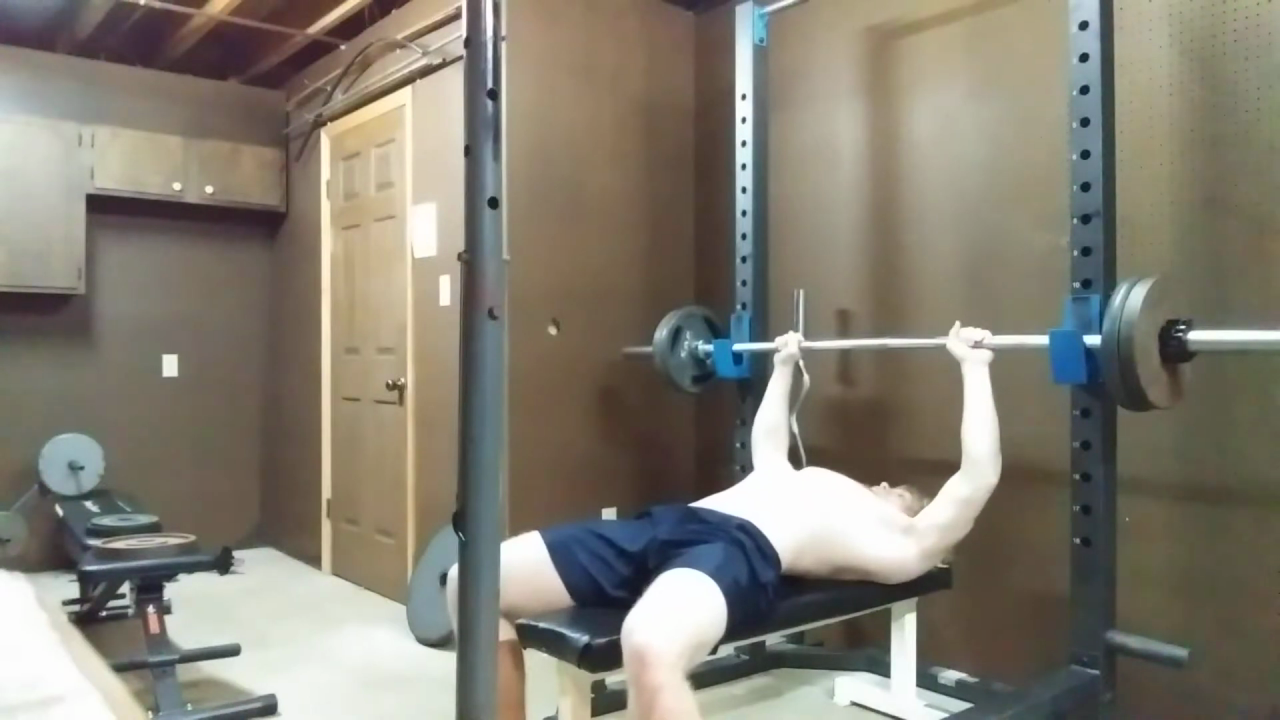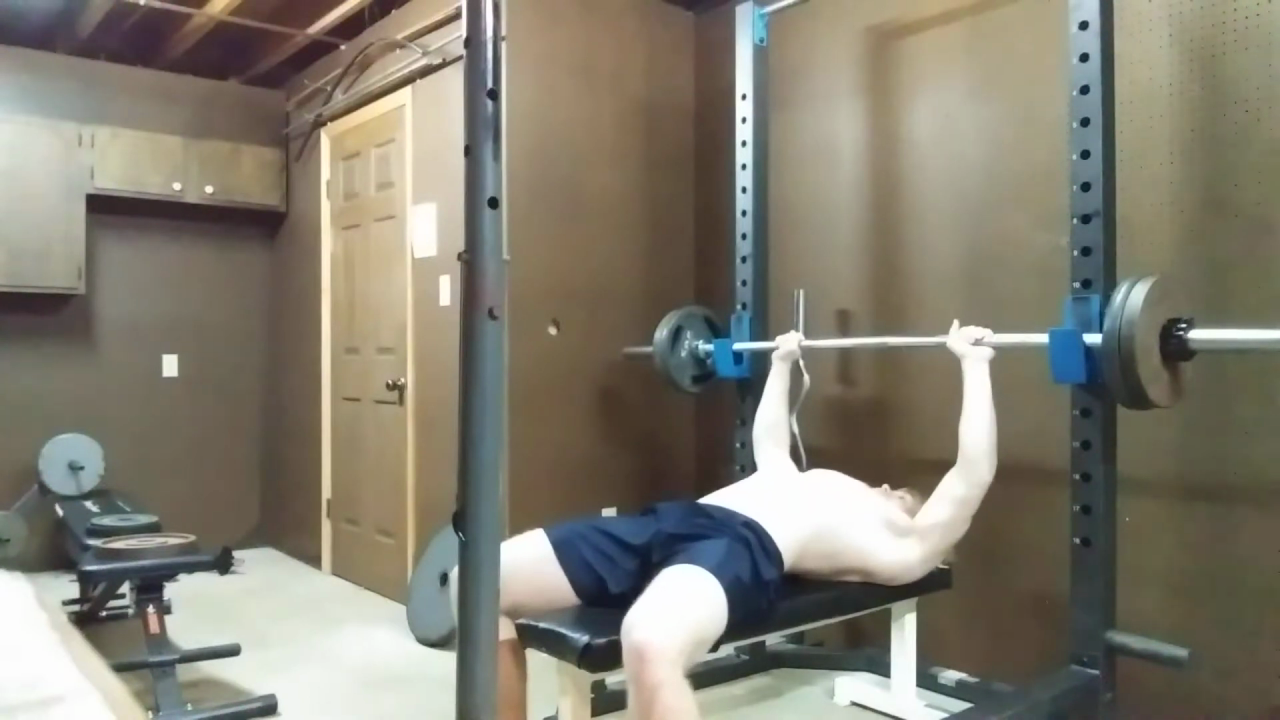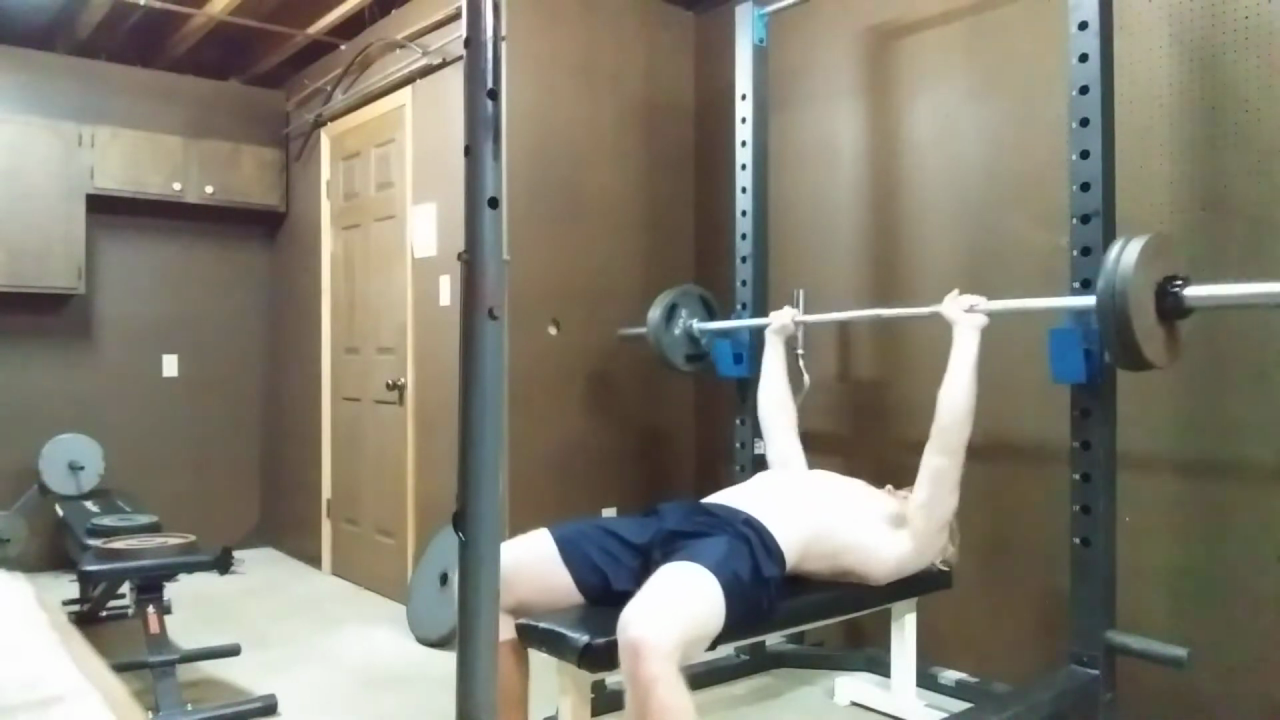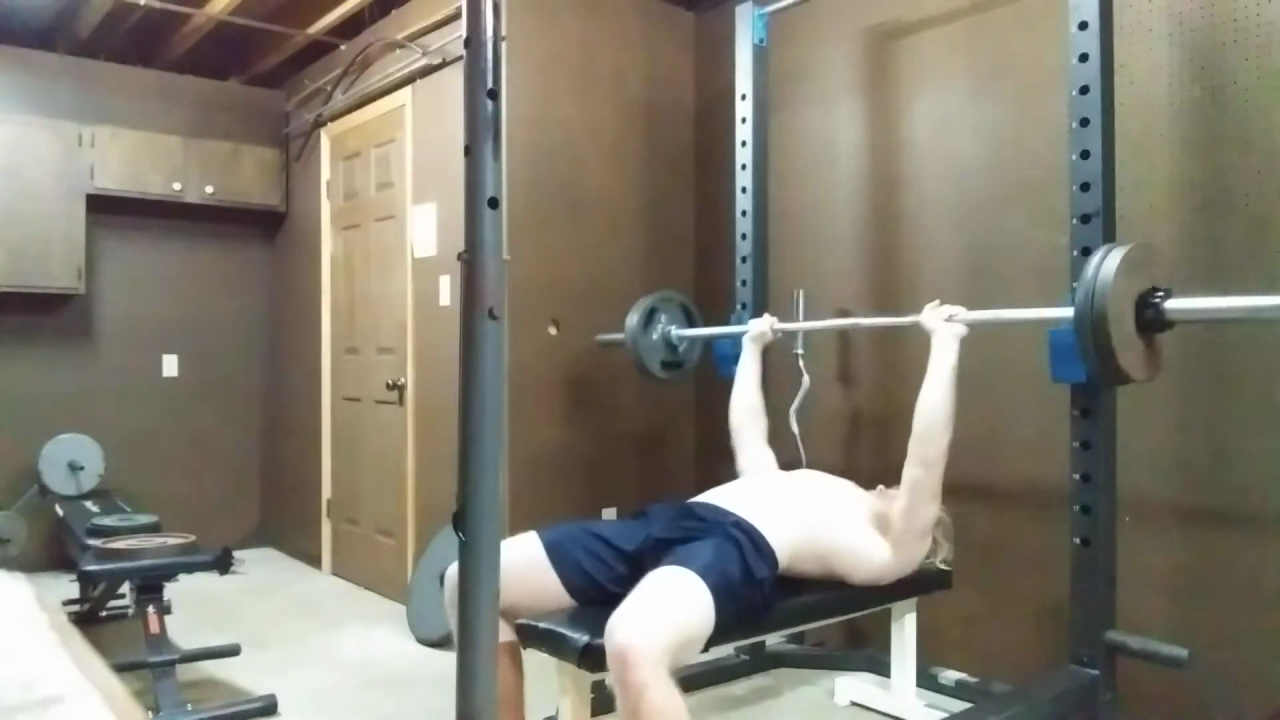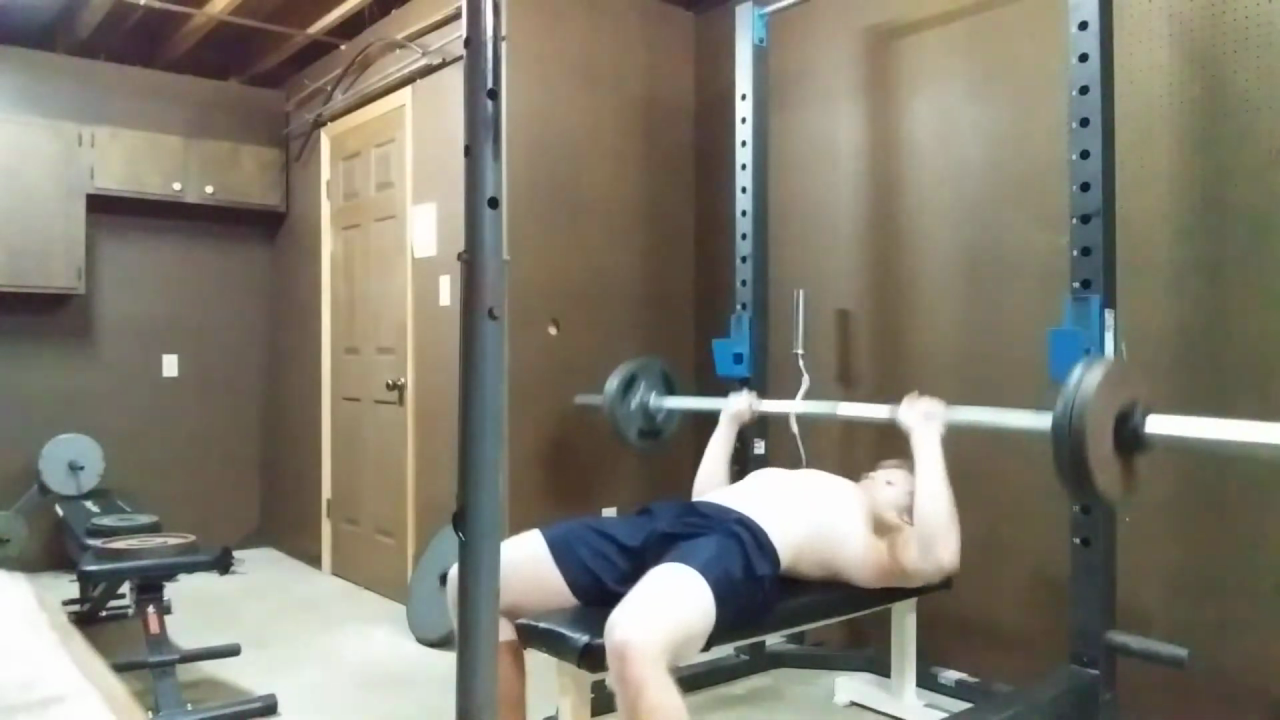
dt=0.3s
person 1, frame 1
left shoulder: (904, 544)
right shoulder: (809, 494)
left elbow: (978, 477)
right elbow: (767, 447)
left wrist: (972, 367)
right wrist: (784, 367)
left hip: (744, 550)
right hip: (672, 525)
left knee: (650, 648)
person 1, frame 2
left shoulder: (906, 546)
right shoulder: (811, 496)
left elbow: (974, 474)
right elbow: (769, 444)
left wrist: (973, 364)
right wrist: (782, 363)
right hip: (674, 522)
left knee: (648, 645)
person 1, frame 3
left shoulder: (904, 545)
right shoulder: (816, 497)
left elbow: (946, 450)
right elbow: (779, 428)
left wrist: (965, 333)
right wrist: (775, 339)
left knee: (645, 640)
person 1, frame 4
left shoulder: (889, 552)
right shoulder: (821, 508)
left elbow: (926, 459)
right elbow: (748, 436)
left wrist: (943, 344)
right wrist: (752, 347)
left knee: (633, 647)
right knee: (467, 581)
person 1, frame 5
left shoulder: (889, 552)
right shoulder: (818, 507)
left elbow: (938, 557)
left wrist: (926, 439)
right wrist: (729, 422)
right hip: (665, 520)
left knee: (633, 644)
